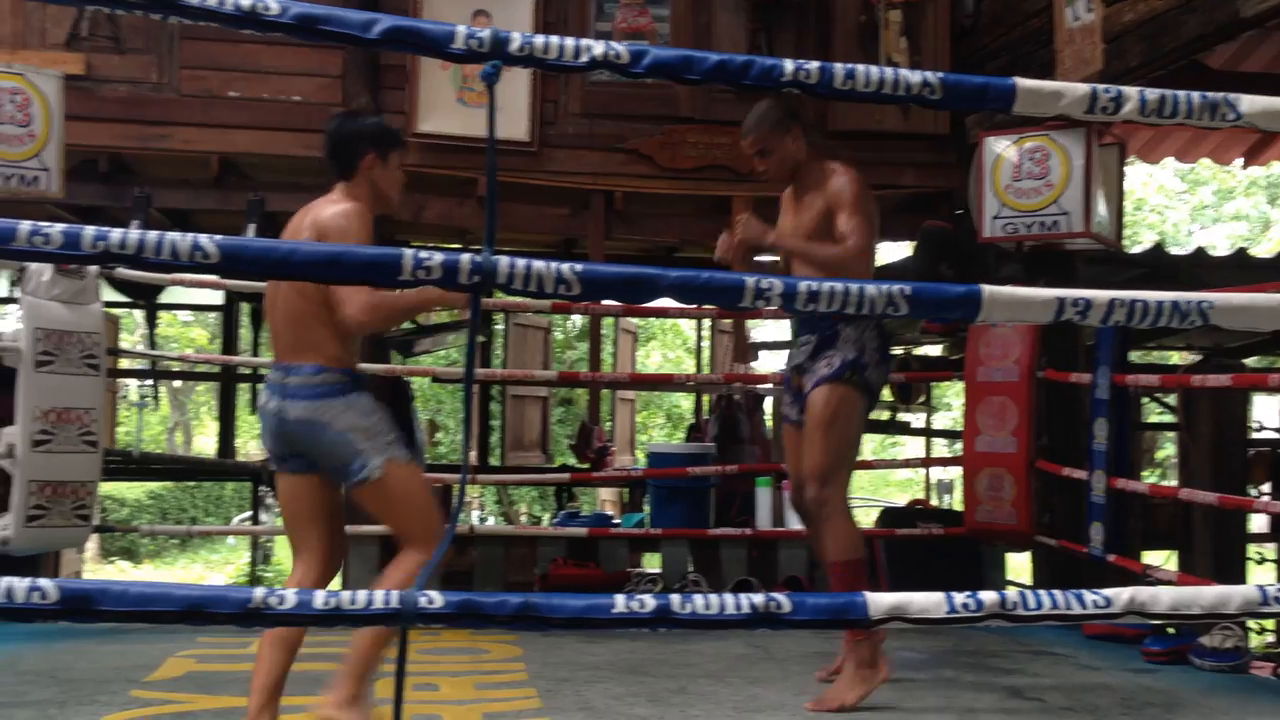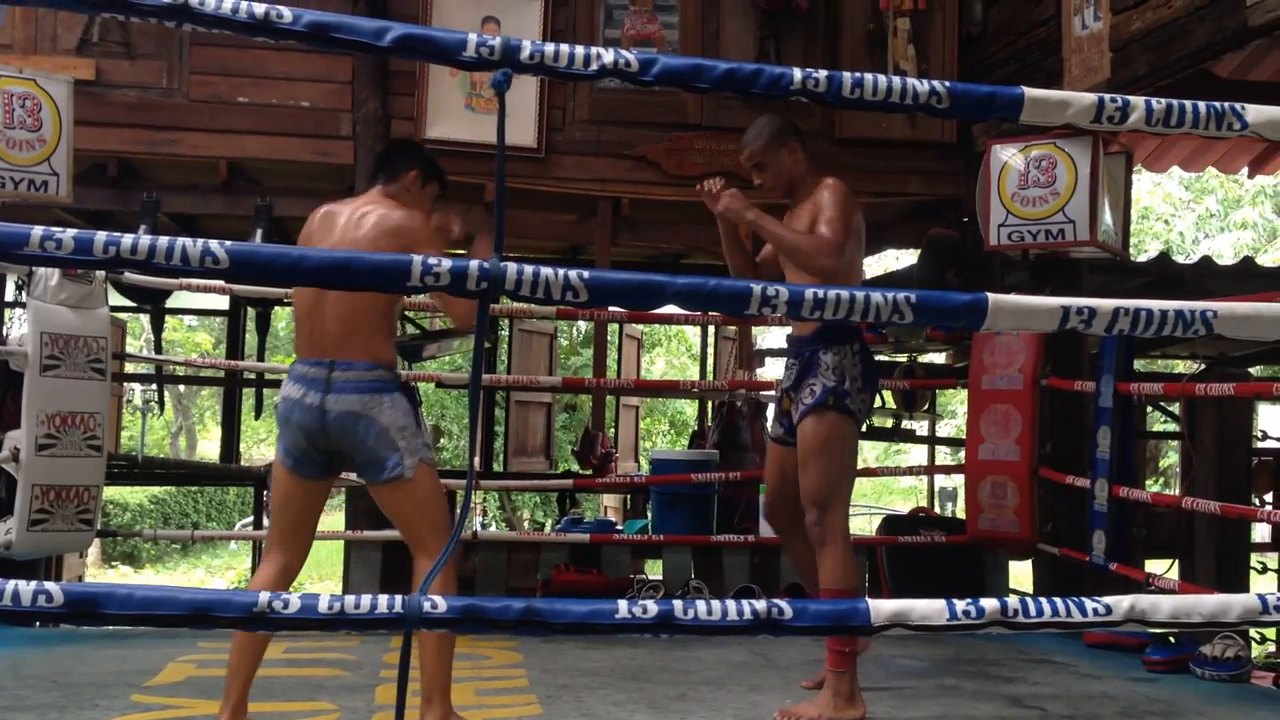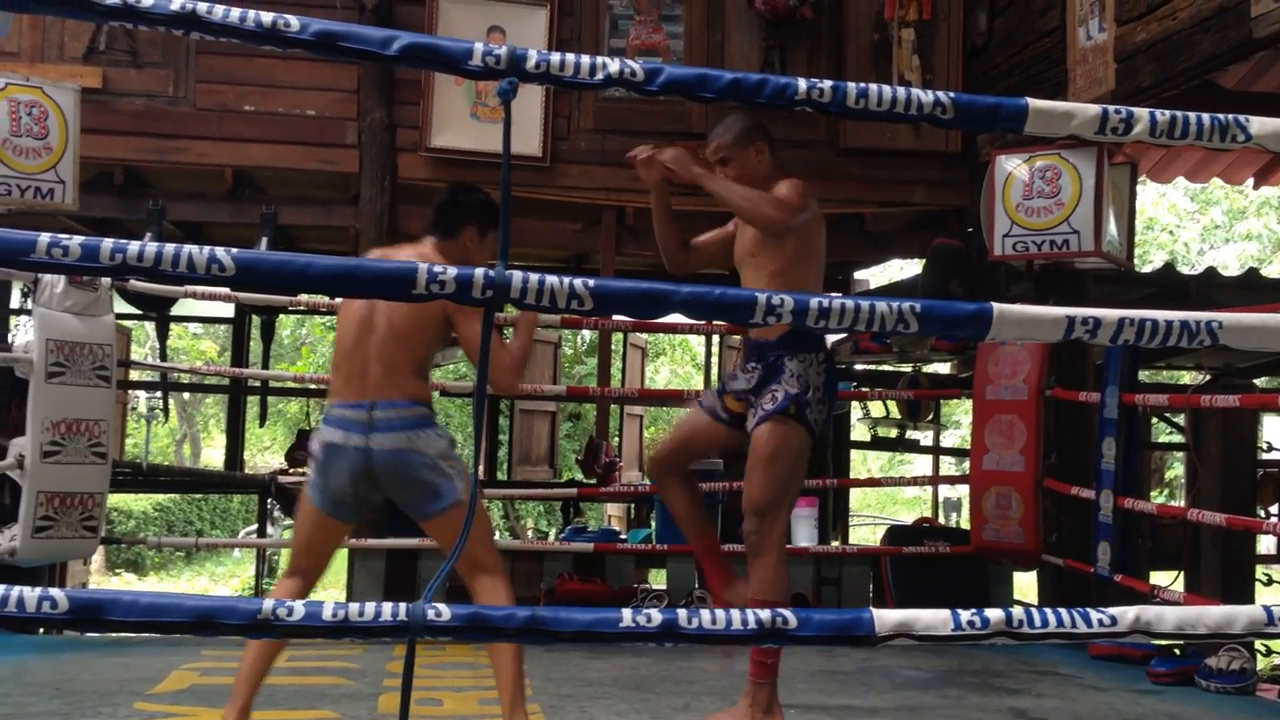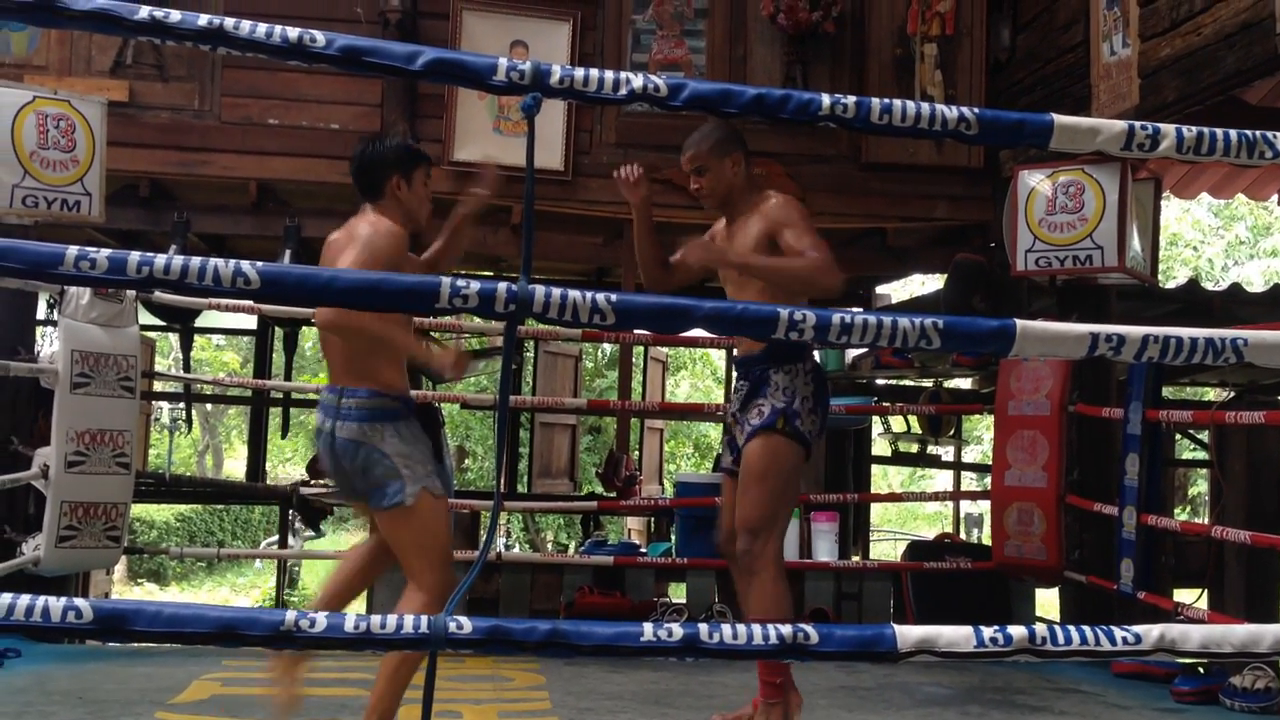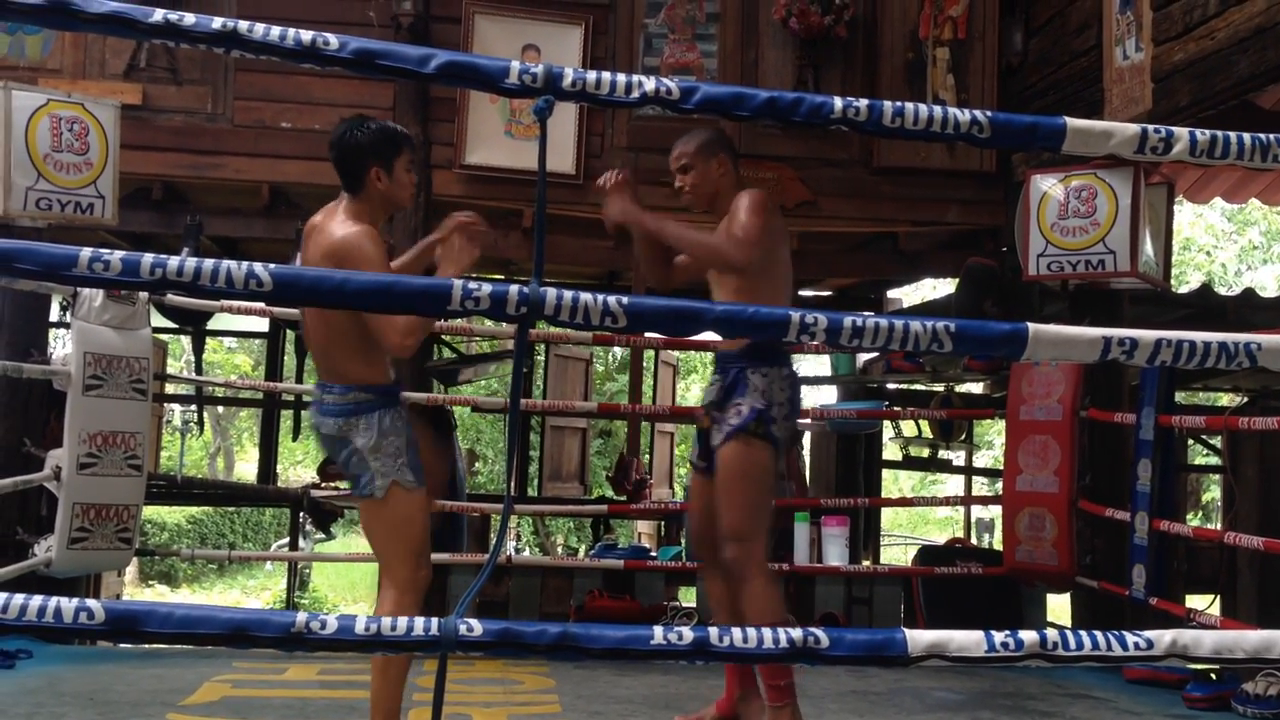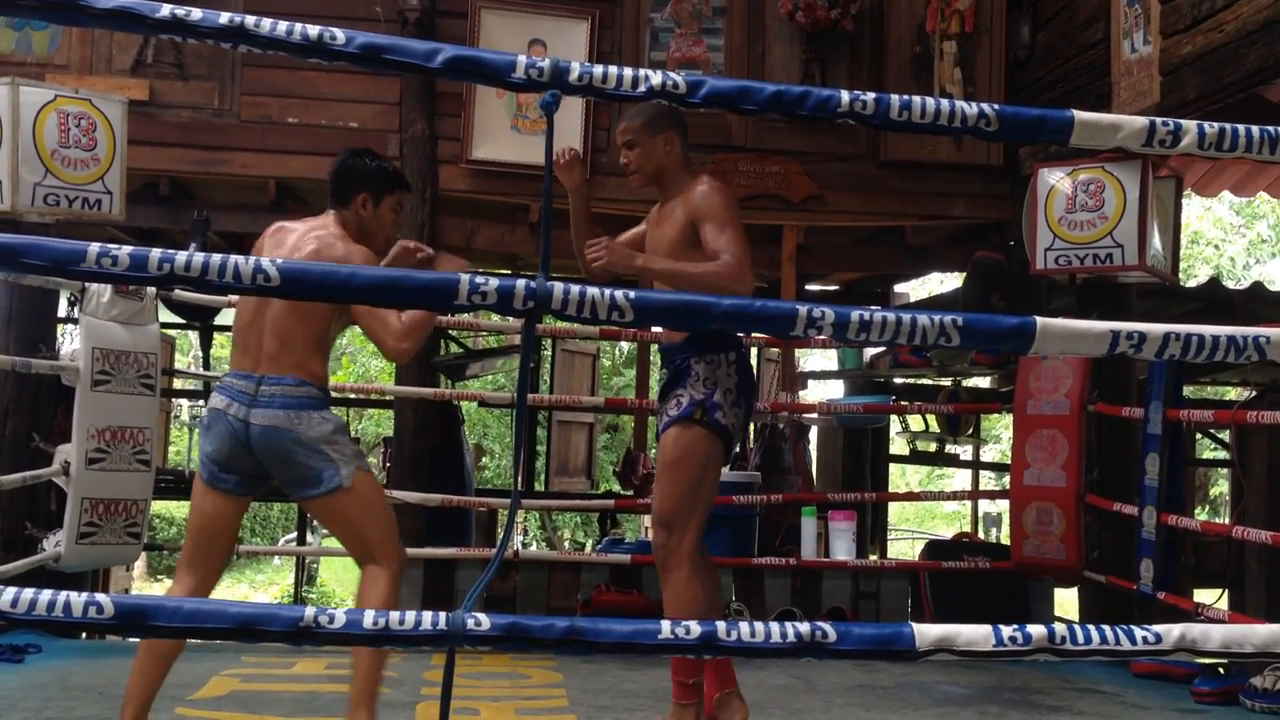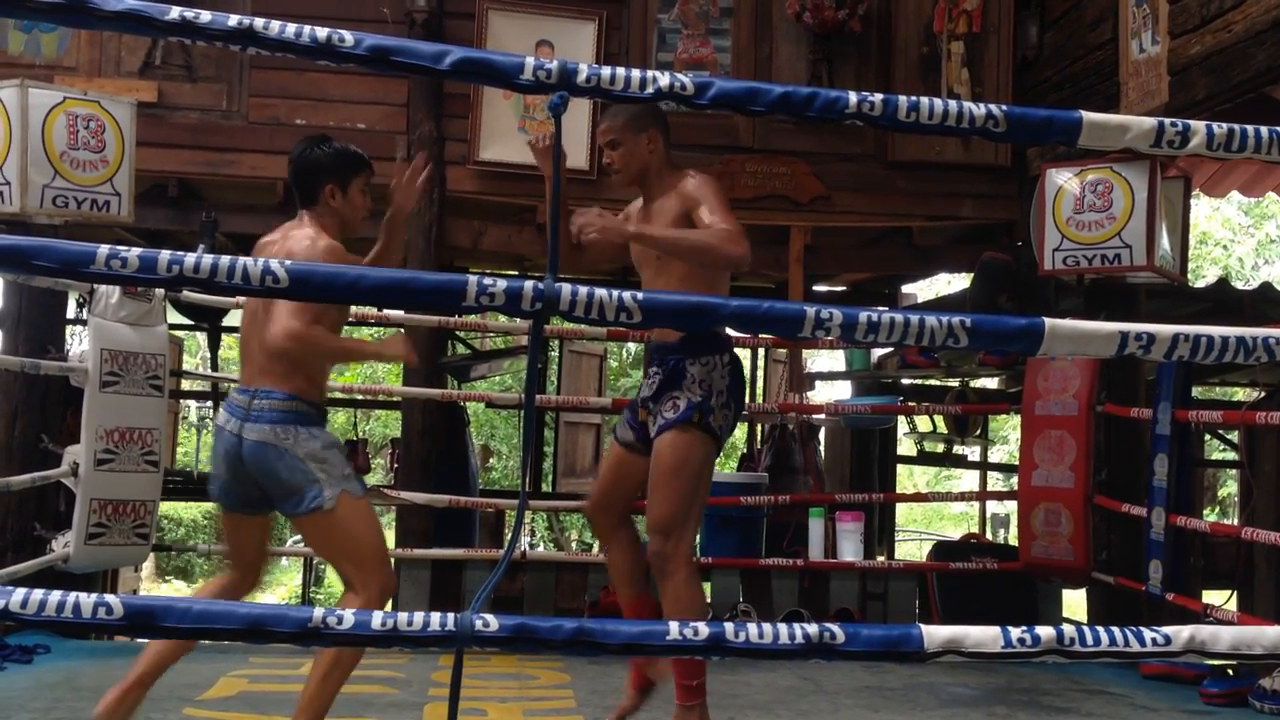
dt=0.7s
person 1, frame 1
left shoulder: (843, 184)
right shoulder: (790, 196)
left elbow: (859, 264)
right elbow: (786, 275)
left wrist: (774, 239)
right wrist: (742, 256)
left hip: (847, 340)
right hip: (807, 344)
left knee: (822, 492)
right knee: (806, 497)
left ankle: (866, 653)
right ankle: (859, 637)
person 1, frame 2
left shoulder: (833, 196)
right shoulder: (796, 214)
left elbow: (829, 262)
right elbow: (751, 277)
left wrist: (753, 216)
right wrist: (726, 217)
left hip: (833, 361)
right hip: (803, 363)
left knee: (823, 520)
right knee: (780, 510)
right ankle: (846, 634)
person 1, frame 3
left shoulder: (792, 194)
right shoulder: (740, 222)
left elbow: (774, 219)
right elbow: (680, 262)
left wrist: (699, 175)
right wrist: (659, 192)
left hip: (795, 367)
right hip: (754, 368)
left knee: (762, 527)
right knee: (663, 459)
right ankle: (725, 588)
person 1, frame 4
left shoulder: (778, 209)
right shoulder: (722, 232)
left elbow: (829, 279)
right elbow: (658, 281)
left wrist: (742, 262)
right wrist: (641, 210)
left hip: (787, 382)
right hip: (749, 384)
left knee: (754, 547)
right knee: (738, 543)
person 1, frame 5
left shoulder: (752, 205)
right shoulder: (729, 223)
left elbow: (741, 258)
right elbow: (663, 275)
left wrist: (642, 218)
right wrist: (635, 214)
left hip: (758, 382)
right hip: (730, 383)
left knee: (744, 553)
right knee: (708, 545)
person 1, frame 6
left shoulder: (707, 196)
right shoulder: (660, 213)
left elbow: (739, 281)
right elbow: (597, 267)
left wrist: (641, 264)
right wrist: (577, 194)
left hip: (709, 373)
right hip: (681, 375)
left knee: (673, 545)
right knee: (678, 545)
person 1, frame 7
left shoulder: (695, 189)
right shoulder: (639, 211)
left elbow: (736, 252)
right elbow: (572, 257)
left wrist: (628, 230)
right wrist: (553, 180)
left hip: (699, 373)
right hip: (659, 375)
left knee: (668, 547)
right knee: (603, 509)
right ankle: (648, 667)
person 2, frame 1
left shoulder: (307, 217)
right shoulder: (347, 214)
right elbow: (358, 312)
left wrist: (406, 299)
right wrist: (433, 296)
left hip: (283, 397)
right hip: (329, 399)
left knee: (313, 566)
right knee: (424, 538)
person 2, frame 2
left shoulder: (322, 218)
right shoulder: (405, 222)
right elbow: (468, 314)
right wrist: (481, 255)
left hip: (303, 393)
right hip: (369, 399)
left knee: (280, 560)
right knee: (436, 549)
person 2, frame 3
left shoulder: (369, 262)
right elbow: (504, 379)
right wrist: (529, 314)
left hip: (339, 434)
right hip: (409, 436)
left knee: (297, 578)
right knee: (487, 574)
person 2, frame 4
left shoulder: (345, 237)
right shoulder: (385, 233)
left elbow: (423, 271)
right elbow: (337, 307)
left wrist: (468, 212)
right wrist: (423, 351)
left hip: (344, 416)
right hip: (377, 422)
left knee: (381, 546)
right knee: (434, 583)
left ankle: (295, 648)
person 2, frame 5
left shoulder: (334, 221)
right shoulder: (352, 239)
right elbow: (401, 339)
left wrist: (436, 244)
right wrist: (450, 271)
left hip: (349, 402)
right hip: (364, 415)
left knee: (435, 462)
right knee: (407, 576)
person 2, frame 6
left shoulder: (274, 234)
right shoulder: (349, 253)
right elbow: (398, 342)
left wrist: (387, 264)
left hip: (230, 407)
right hip: (295, 415)
left knee: (193, 579)
right knee: (384, 562)
person 2, frame 7
left shoulder: (274, 242)
right shoulder: (322, 248)
right elbow: (284, 339)
left wrist: (398, 219)
right wrist: (374, 349)
left hip: (237, 423)
right hip: (288, 430)
left knee: (238, 578)
right knee: (372, 583)
